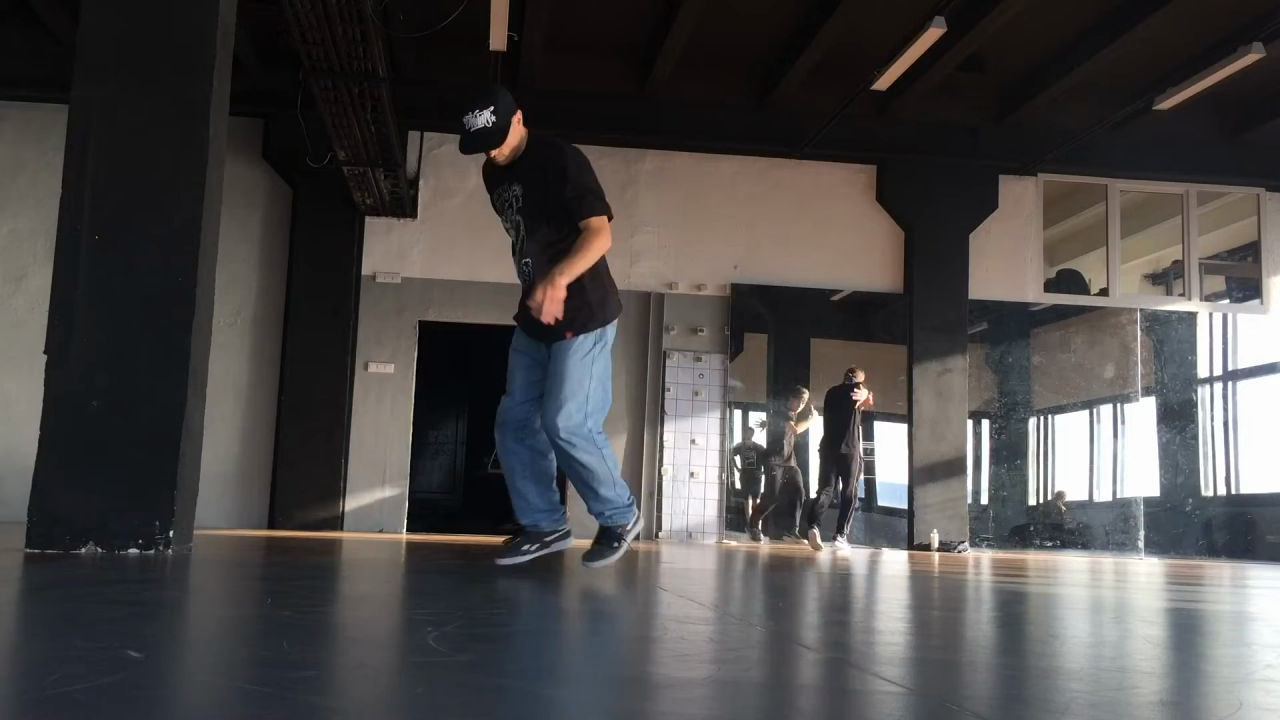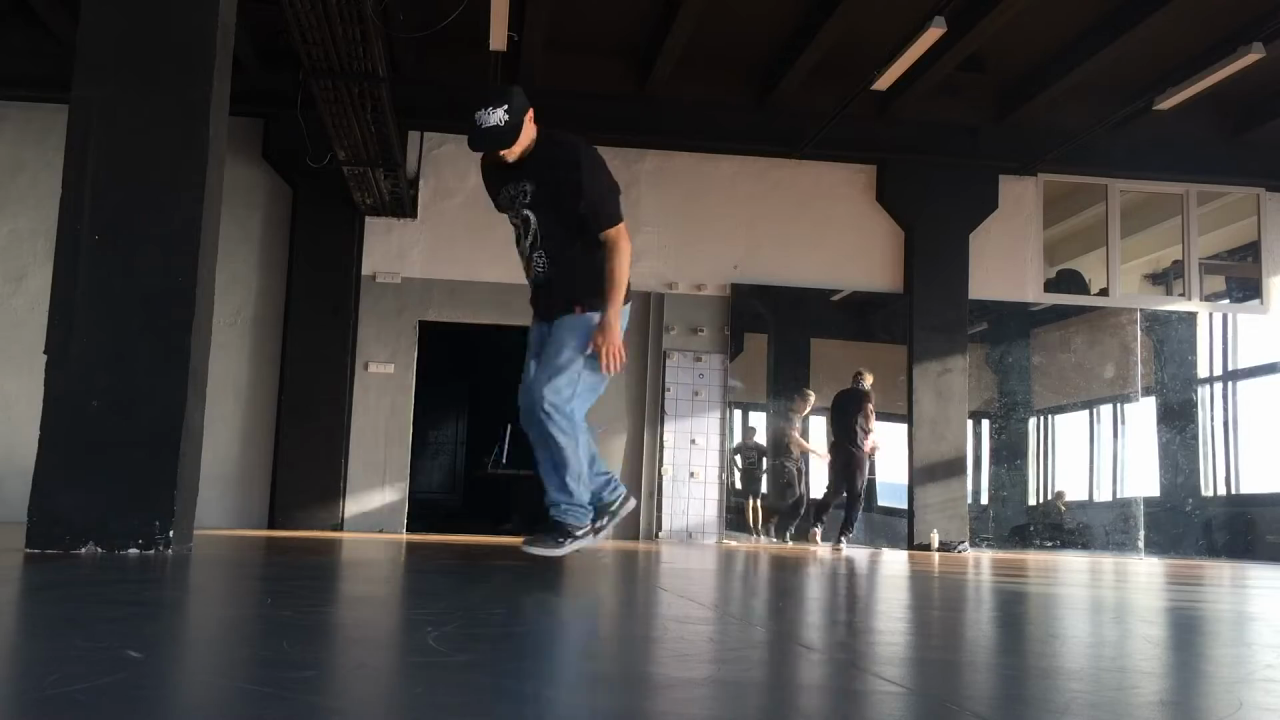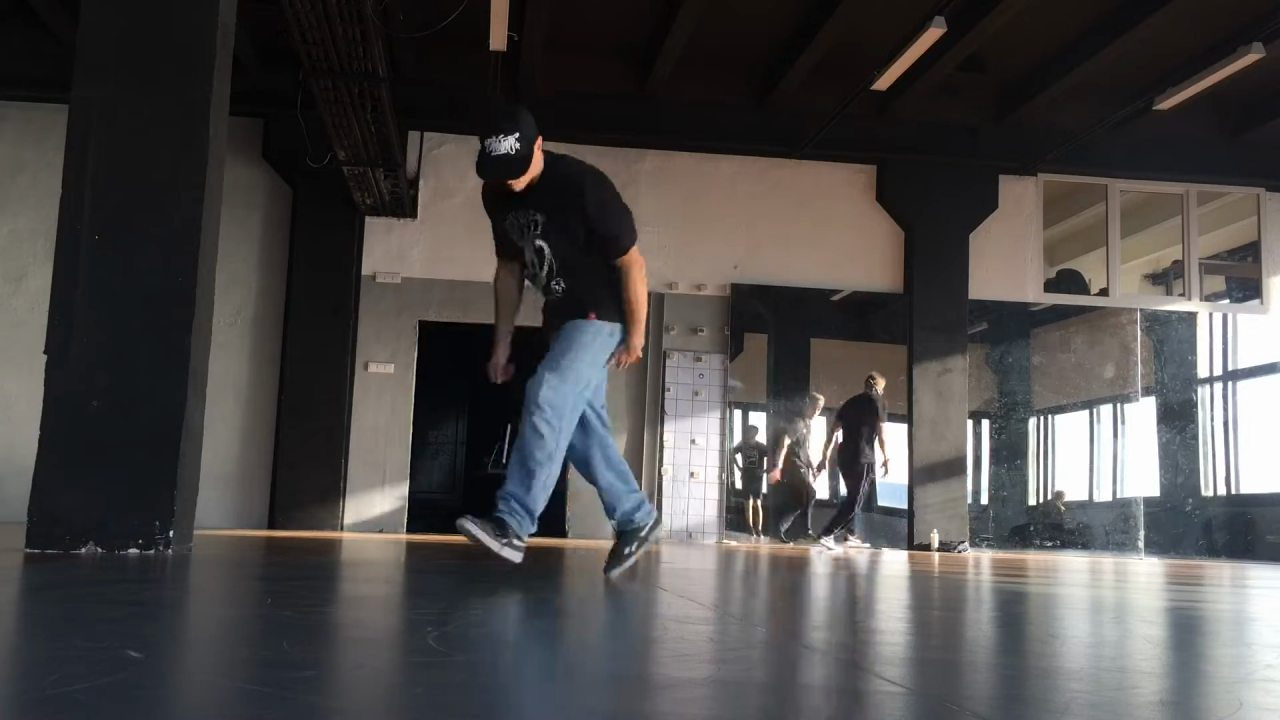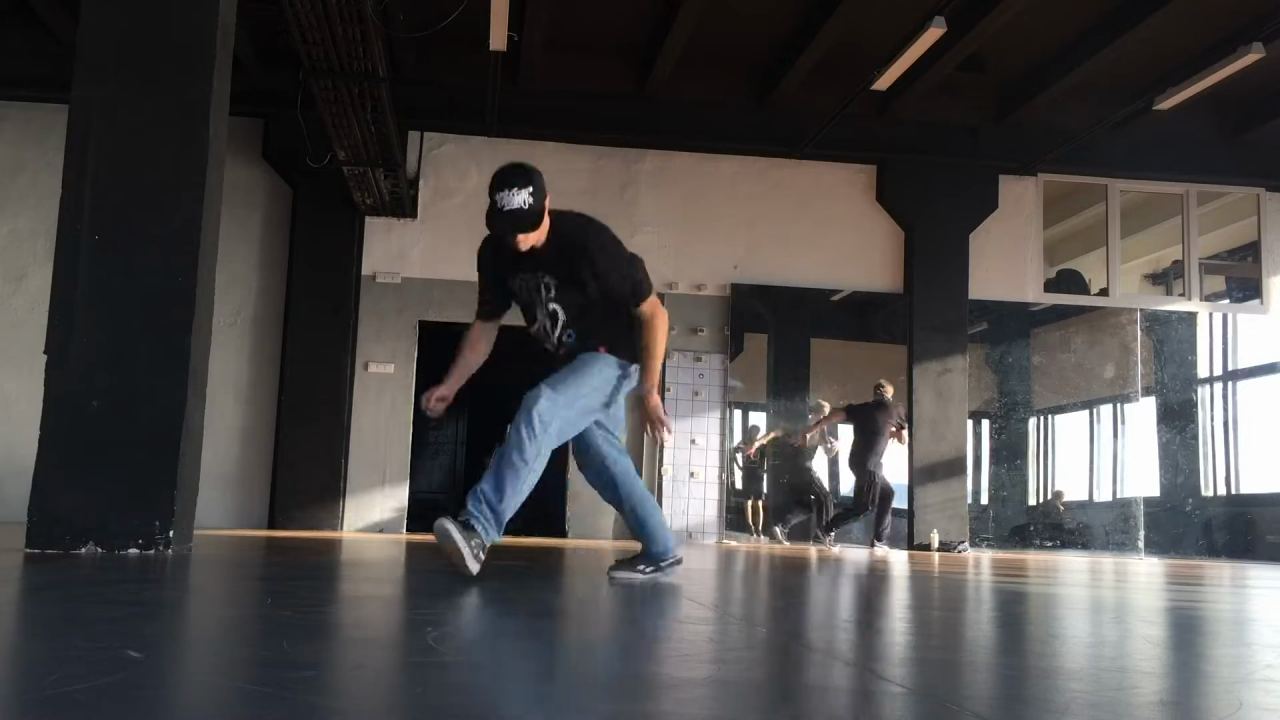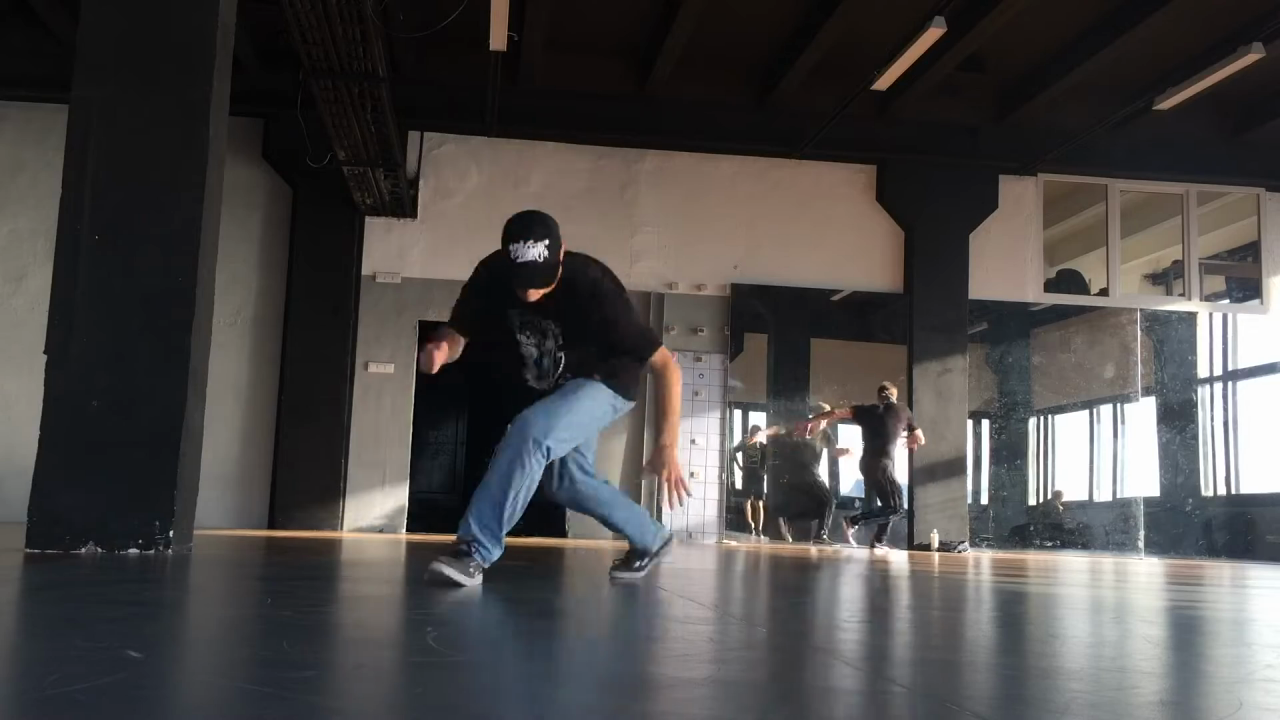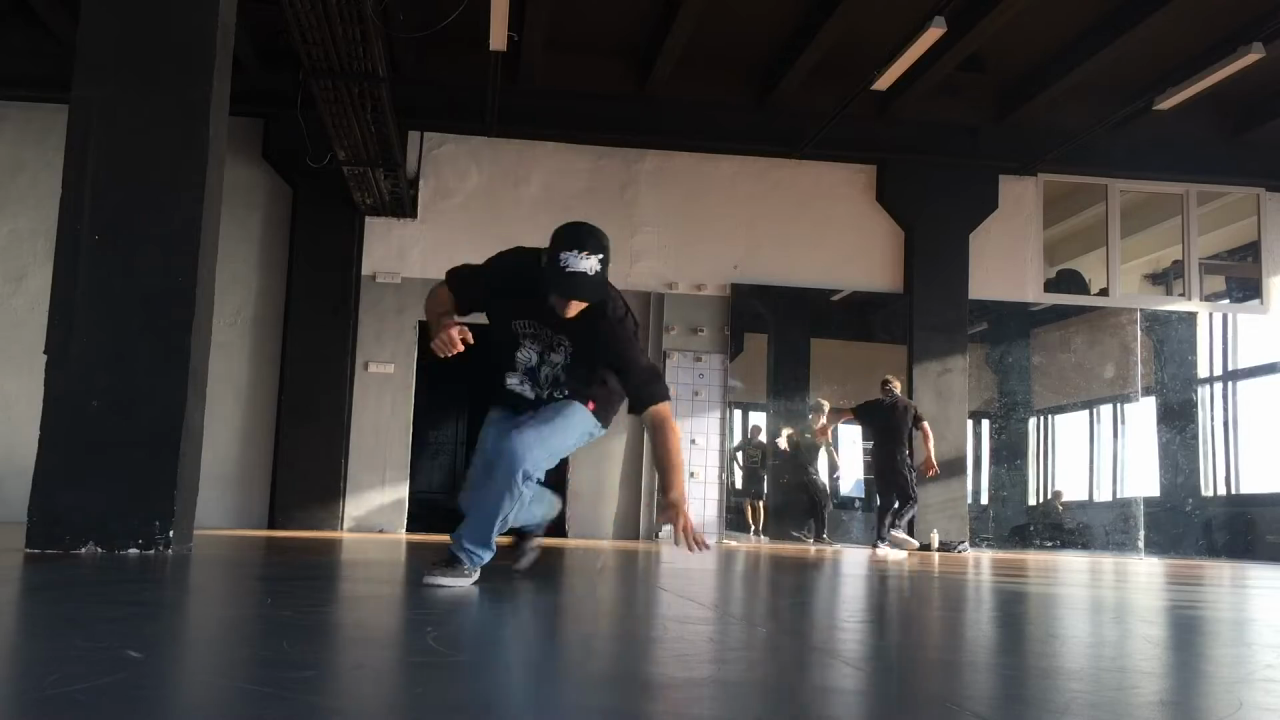
dt=0.1s
person 1, frame 1
left shoulder: (561, 161)
right shoulder: (495, 172)
left elbow: (598, 232)
left wrist: (557, 281)
left hip: (582, 317)
right hip: (535, 317)
left knee: (569, 426)
right knee: (514, 425)
left ankle: (619, 517)
right ankle: (543, 525)
person 1, frame 2
left shoulder: (575, 160)
right shoulder: (494, 169)
left elbow: (618, 241)
left wrist: (611, 321)
right wrist: (546, 292)
left hip: (590, 308)
right hip: (552, 307)
left knee: (552, 400)
right knee: (535, 410)
left ankle: (576, 515)
right ankle: (607, 496)
person 1, frame 3
left shoulder: (584, 187)
right shoulder: (496, 194)
left elbow: (631, 263)
right elbow: (509, 267)
left wrist: (634, 336)
right wrist: (502, 341)
left hip: (604, 319)
right hip: (566, 322)
left knee: (546, 402)
right knee: (581, 427)
left ankle: (514, 526)
right ankle: (634, 521)
person 1, frame 4
left shoulder: (588, 243)
right shoulder: (494, 251)
left elbow: (654, 315)
right elbow: (484, 326)
left wrist: (649, 388)
right wrist: (450, 385)
left hip: (613, 354)
right hip: (573, 358)
left knee: (538, 413)
right knee: (600, 459)
left ankle: (477, 530)
right ankle: (661, 549)
person 1, frame 5
left shoulder: (595, 293)
right shoulder: (492, 277)
left elbow: (666, 367)
right elbow: (460, 332)
left wrist: (665, 445)
right wrist: (441, 348)
left hip: (600, 385)
right hip: (539, 389)
left knee: (531, 434)
right knee: (572, 481)
left ankle: (475, 554)
right ankle: (651, 536)
person 1, frame 6
left shoulder: (611, 319)
right shoulder: (507, 272)
left elbow: (660, 415)
right elbow: (441, 296)
left wrist: (674, 497)
right wrist: (443, 327)
left hip: (577, 405)
right hip: (512, 402)
left knee: (521, 452)
right knee: (477, 497)
left ankle: (469, 554)
right ankle: (535, 513)
